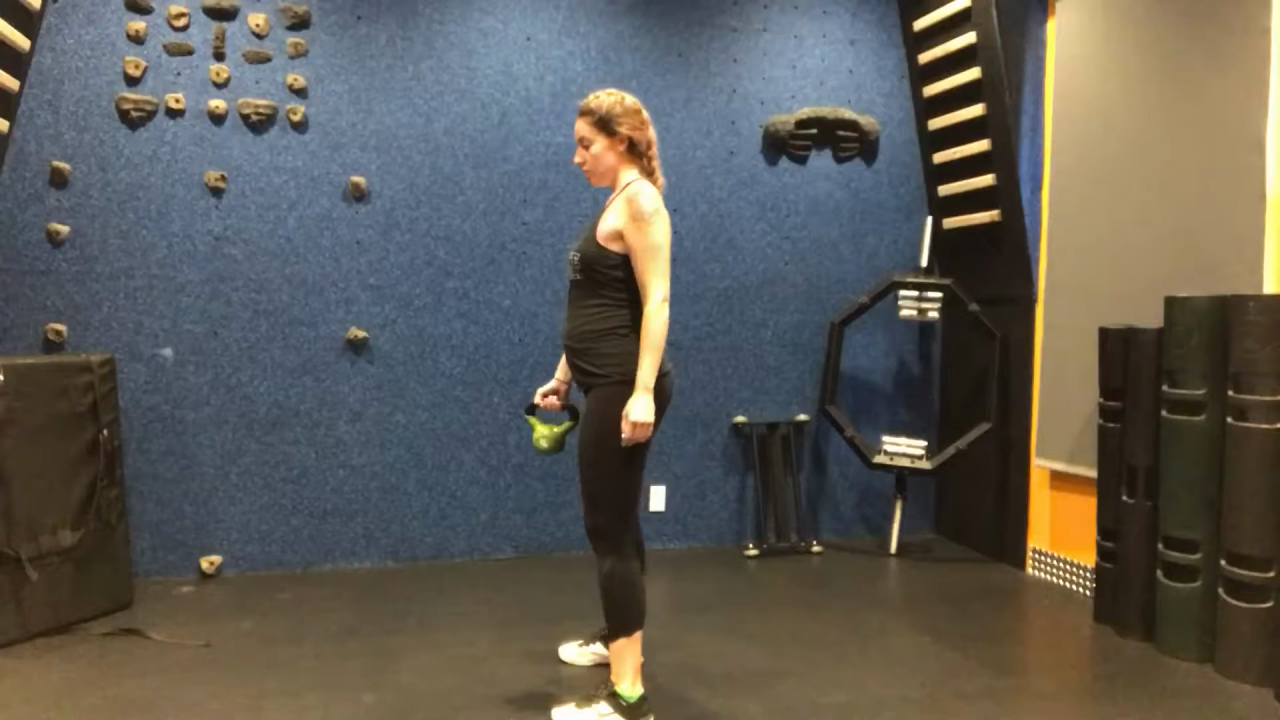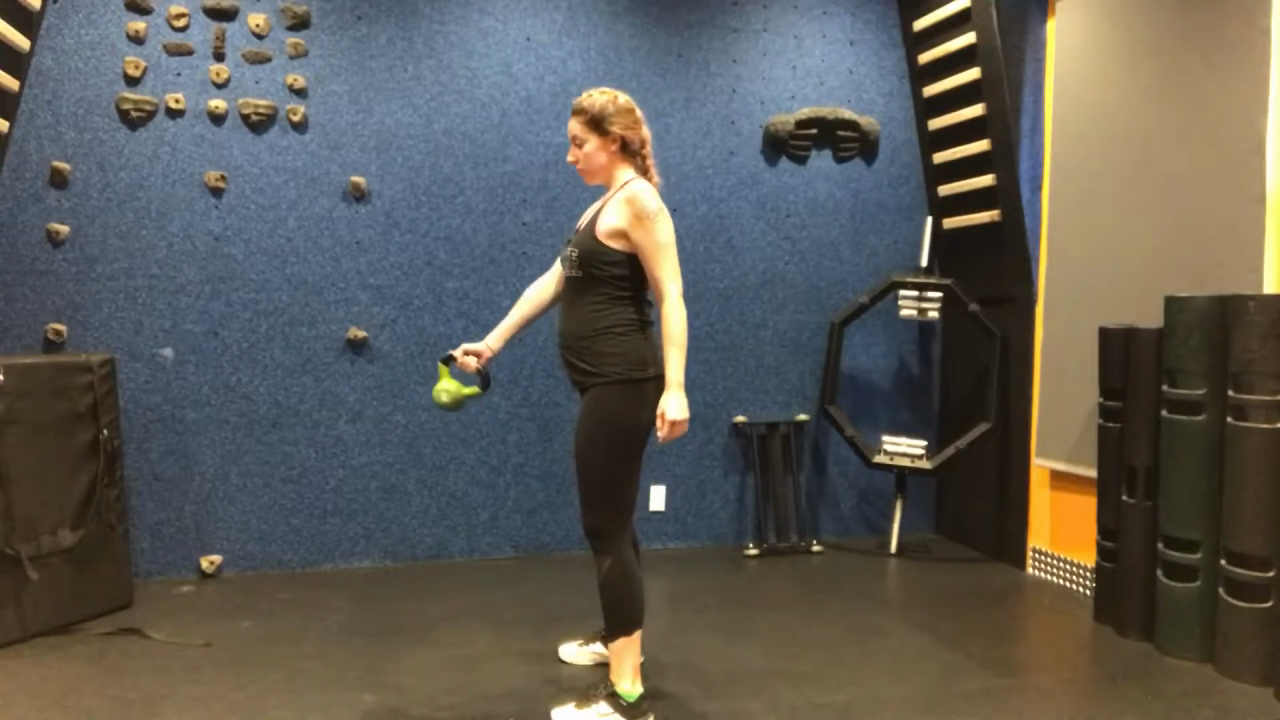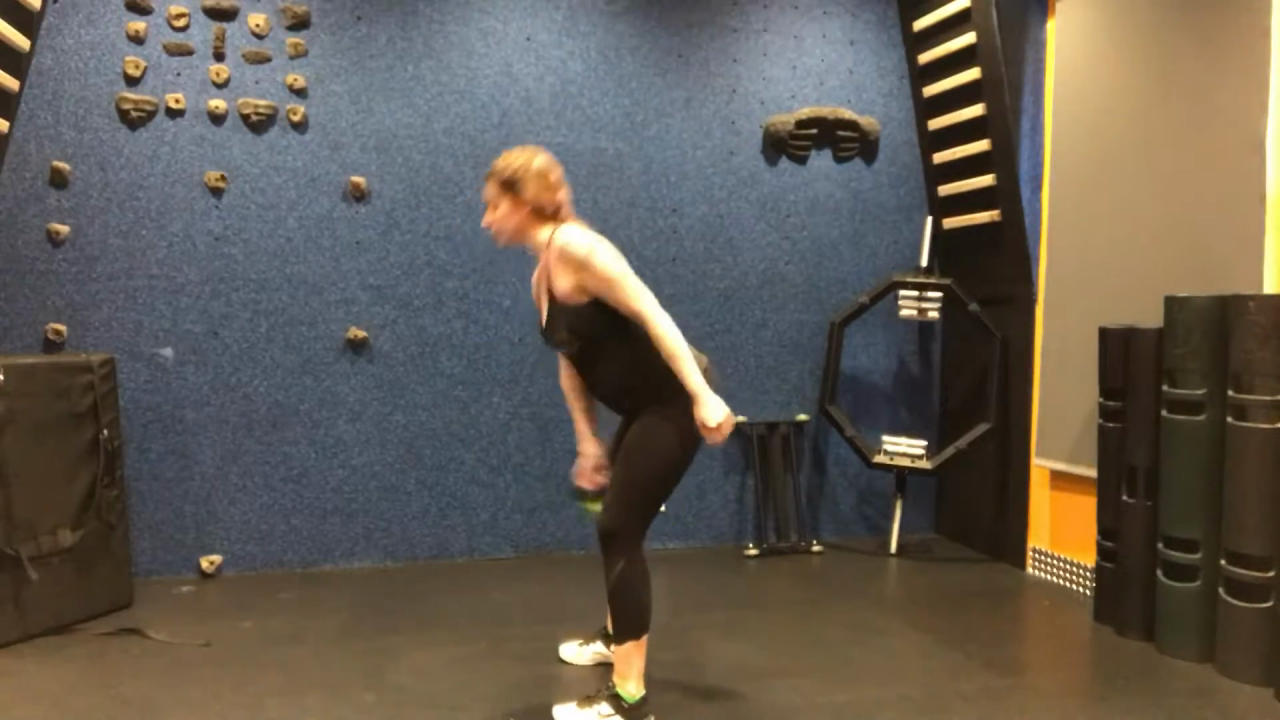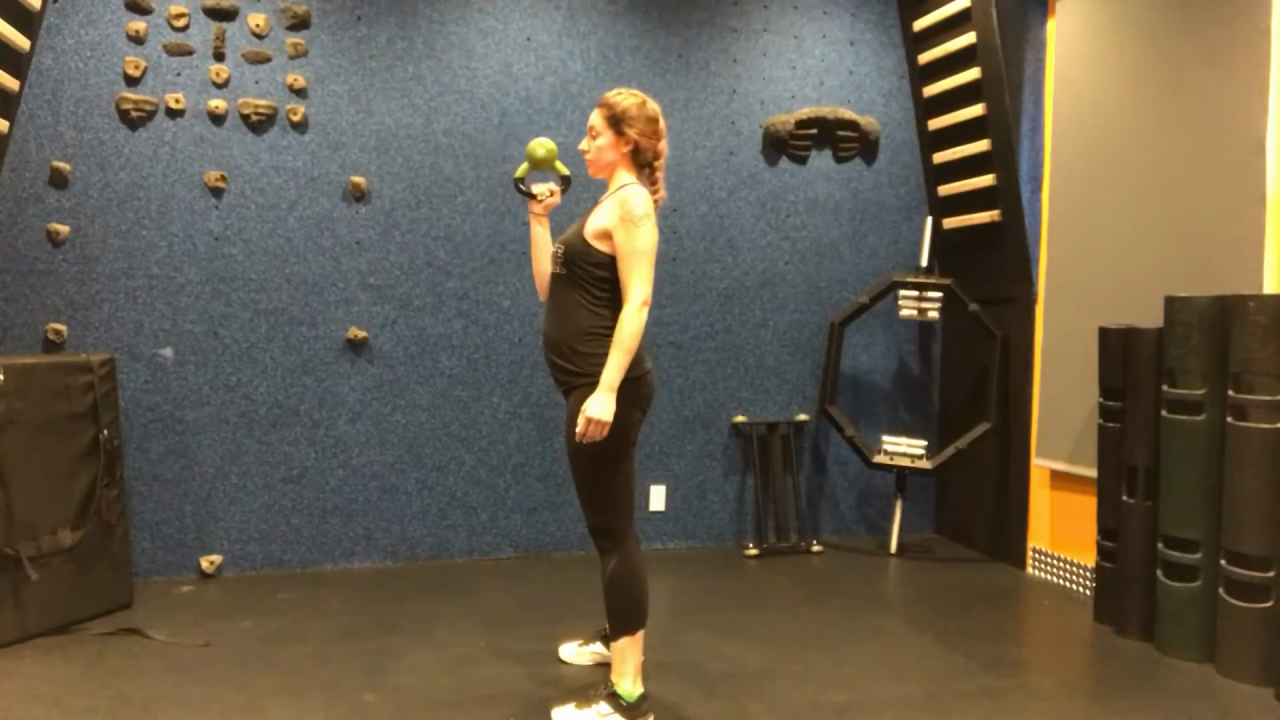
dt=1s
person 1, frame 1
left shoulder: (640, 201)
right shoulder: (616, 203)
left elbow: (656, 303)
left wrist: (643, 394)
right wrist: (563, 375)
left hip: (625, 389)
right hip: (604, 386)
left knee: (610, 530)
right knee: (610, 523)
right ankle: (618, 636)
person 1, frame 2
left shoulder: (639, 200)
right shoulder: (604, 205)
left elbow: (671, 296)
right elbow: (554, 280)
left wrist: (674, 388)
right wrist: (493, 342)
left hip: (623, 386)
right hip: (605, 385)
left knee: (606, 527)
right knee: (609, 519)
right ankle: (619, 635)
person 1, frame 3
left shoulder: (575, 247)
right shoulder: (542, 275)
left elbow: (651, 316)
right elbow: (572, 364)
left wrist: (702, 395)
right wrist: (589, 443)
left hip: (675, 402)
right hip: (646, 407)
left knee: (619, 529)
right knee: (613, 514)
right ankle: (616, 634)
person 1, frame 4
left shoulder: (630, 202)
right shoulder: (607, 203)
left elbow: (638, 304)
right elbow: (550, 288)
left wrist: (607, 391)
right wrist: (539, 219)
left hip: (607, 386)
right hip: (588, 383)
left knee: (612, 529)
right knee: (607, 523)
right ankle: (618, 634)
